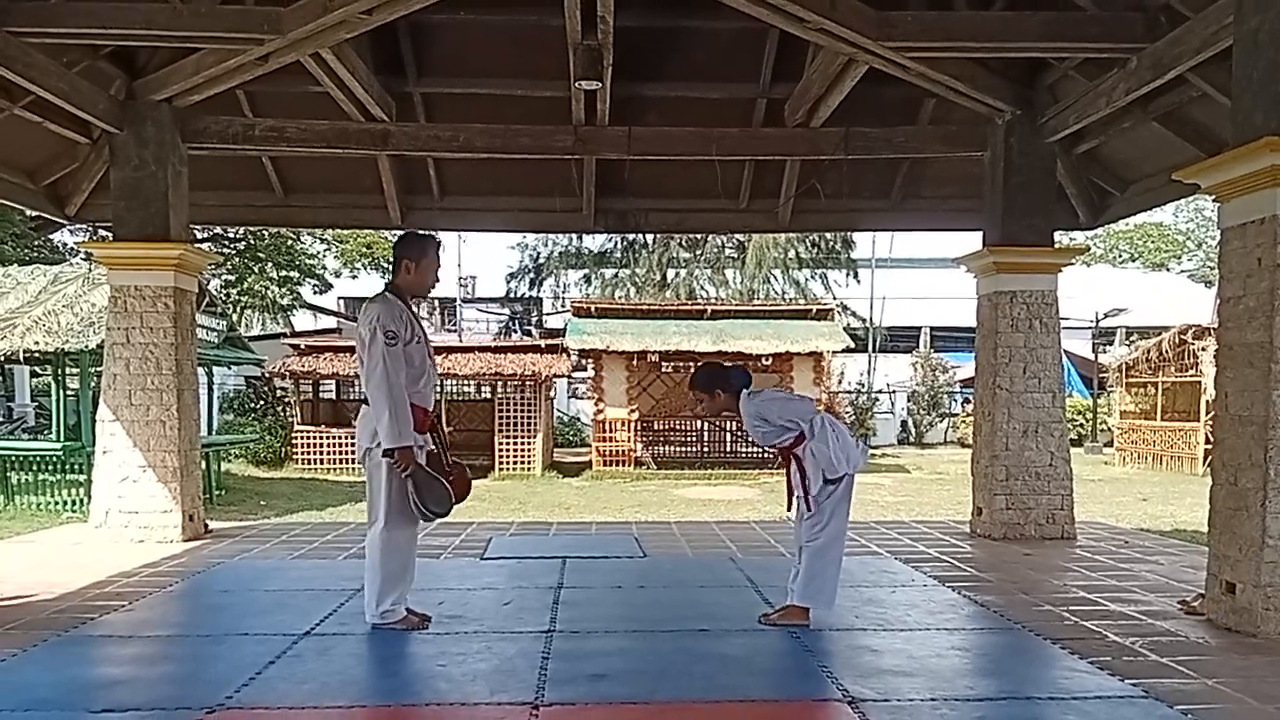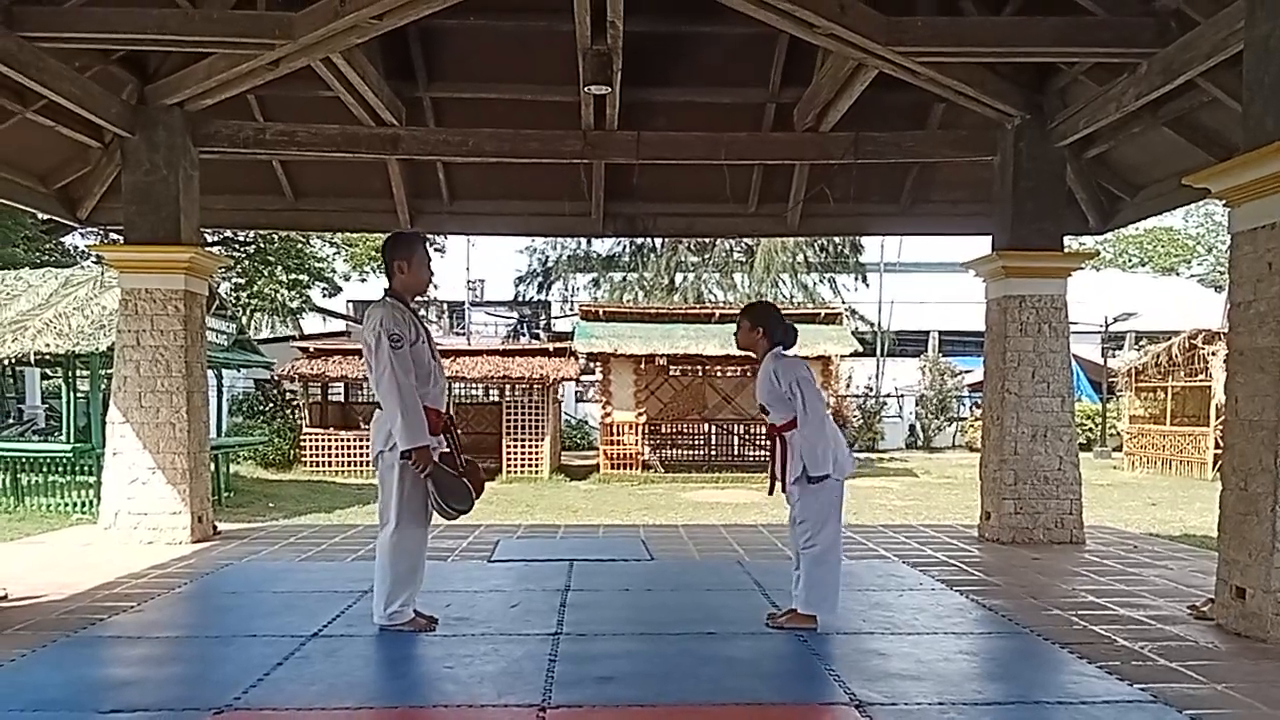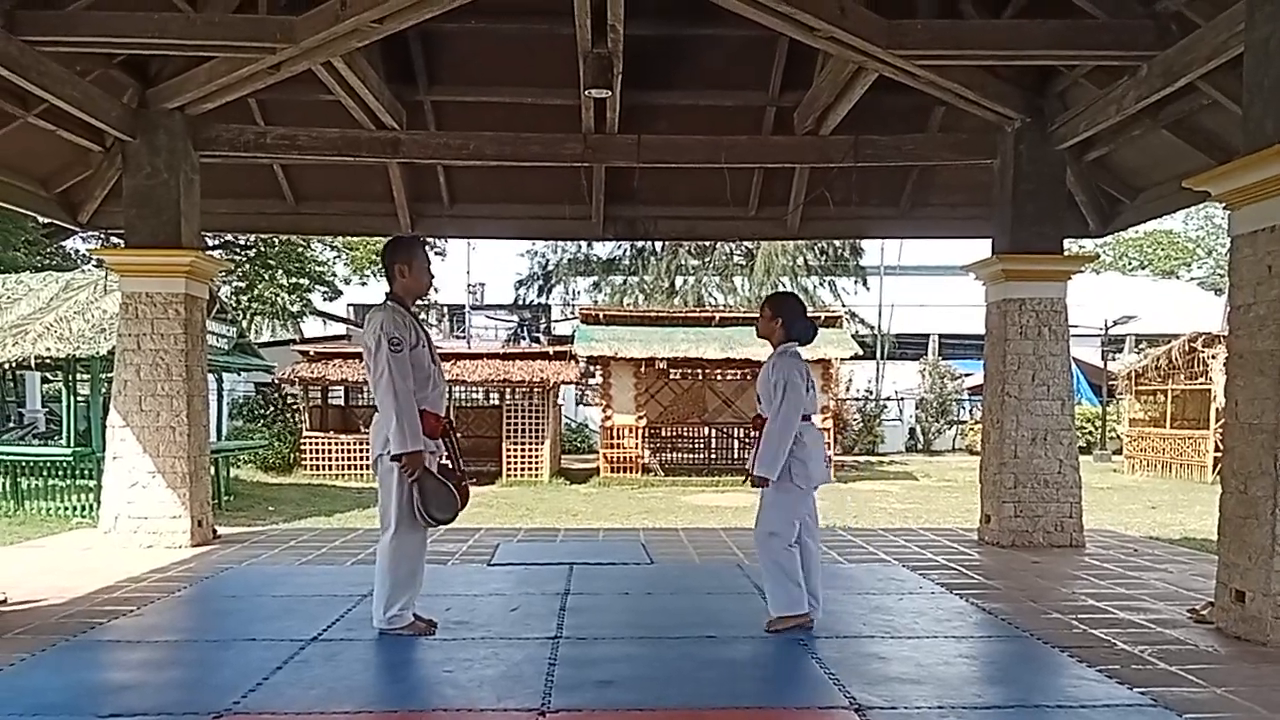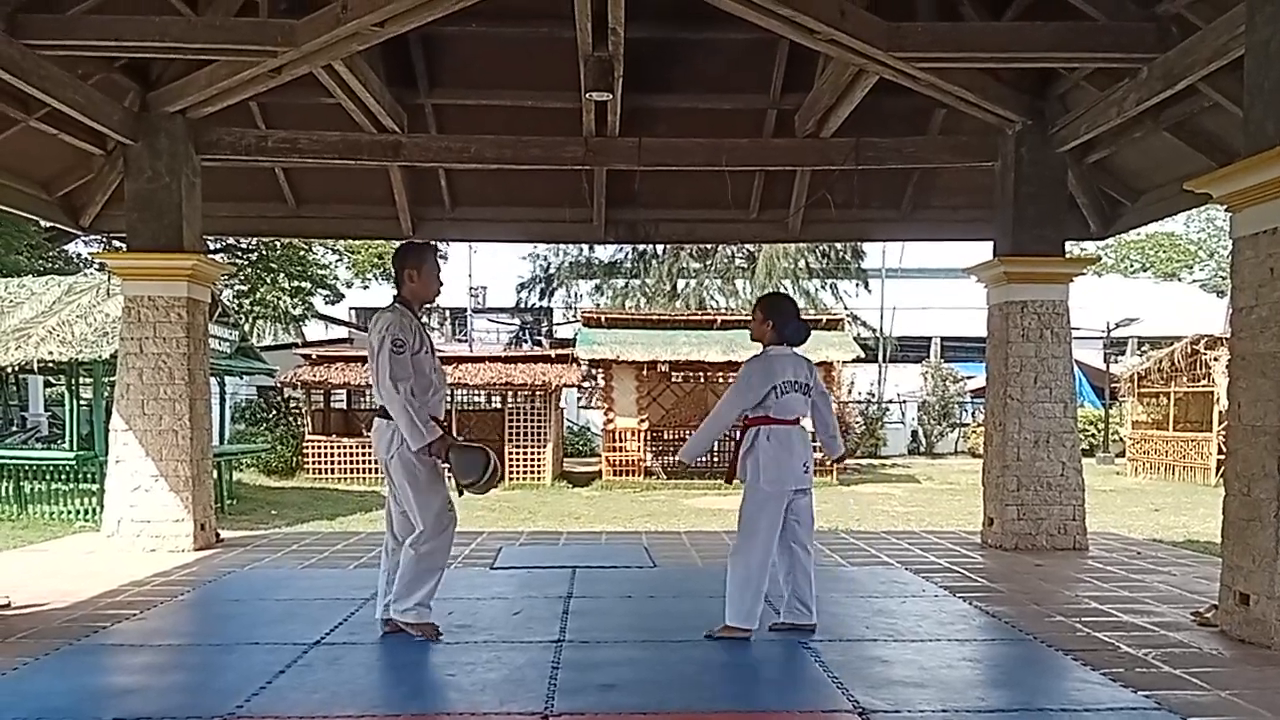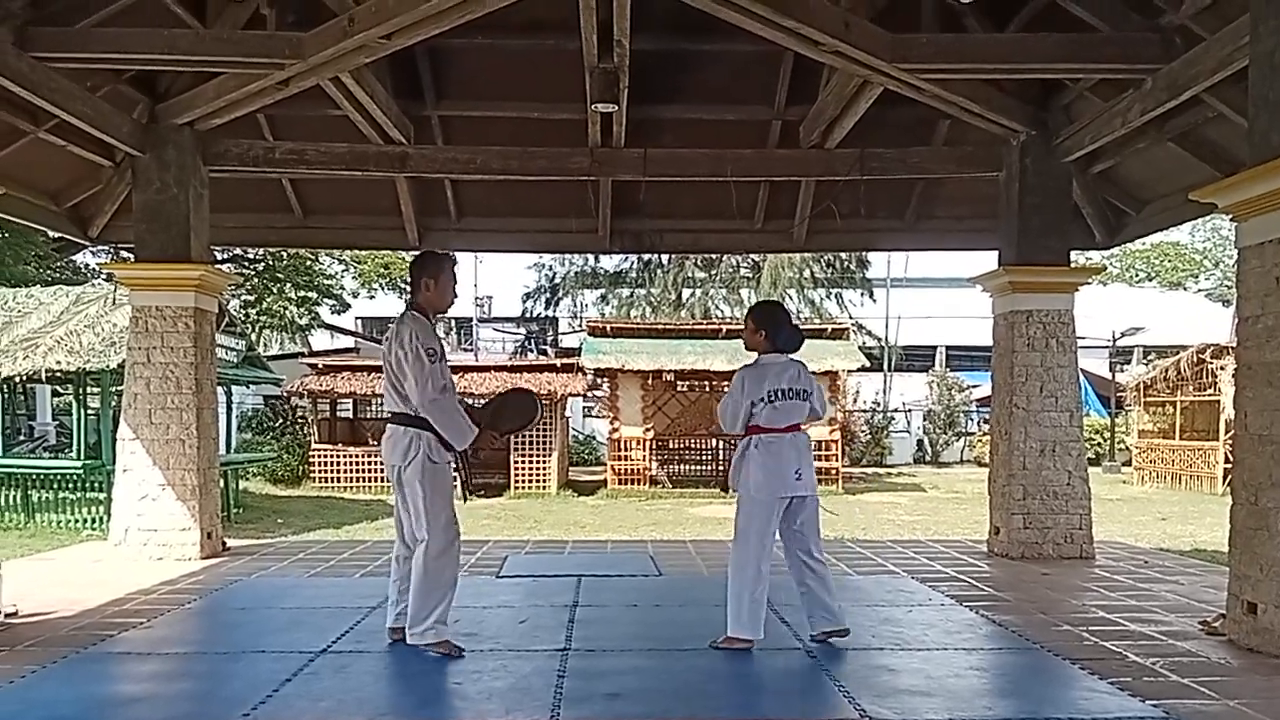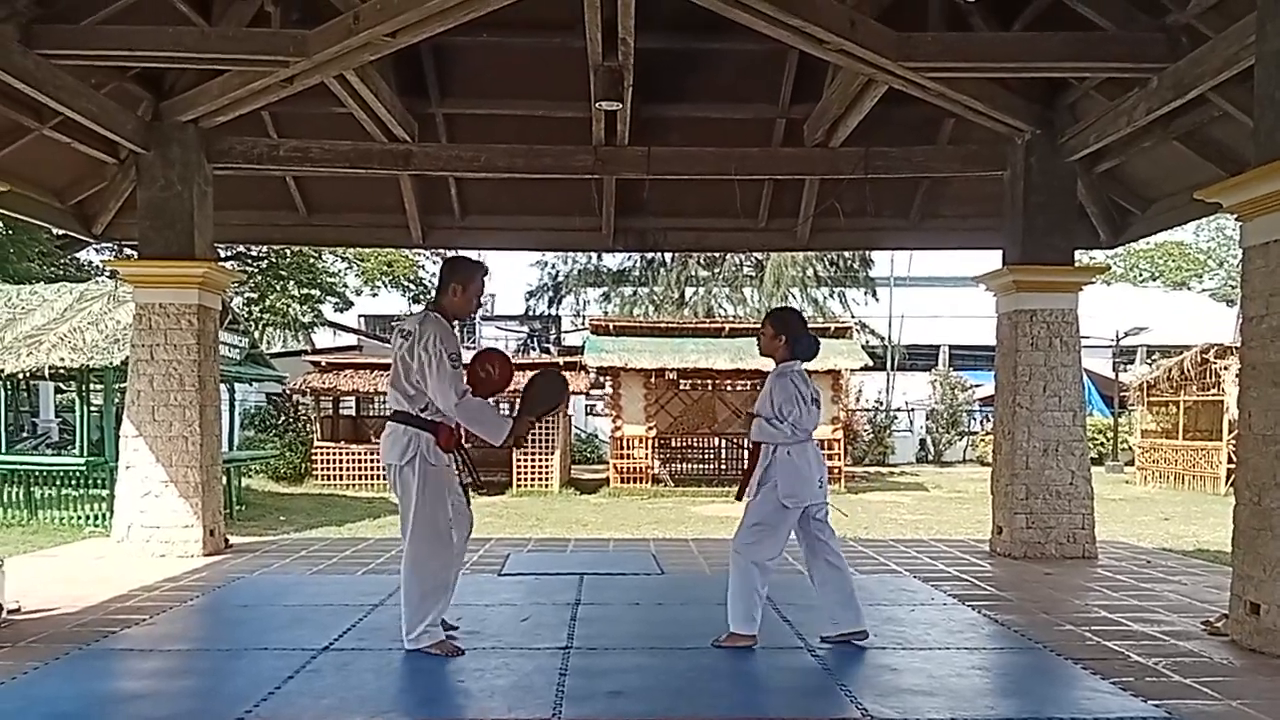
dt=0.3s
person 1, frame 1
left shoulder: (402, 312)
right shoulder: (383, 313)
right elbow: (386, 384)
left wrist: (412, 439)
right wrist: (401, 442)
left hip: (403, 430)
right hip: (390, 432)
left knee: (403, 520)
right knee: (391, 521)
left ankle: (392, 604)
right ankle: (384, 611)
person 1, frame 2
left shoulder: (404, 316)
right shoulder: (386, 318)
right elbow: (397, 387)
right wrist: (416, 442)
left hip: (416, 433)
right hip: (404, 436)
left knee: (413, 523)
right knee: (401, 523)
left ankle: (400, 606)
right ankle: (392, 612)
person 1, frame 3
left shoulder: (406, 320)
right shoulder: (387, 321)
right elbow: (393, 391)
right wrist: (409, 447)
left hip: (415, 436)
right hip: (402, 438)
left knee: (410, 527)
right knee: (404, 528)
left ankle: (398, 609)
right ankle: (392, 615)
person 1, frame 4
left shoulder: (409, 323)
right shoulder: (393, 323)
right elbow: (395, 389)
left wrist: (433, 436)
right wrist: (430, 438)
left hip: (413, 437)
right hip: (406, 438)
left knee: (405, 528)
right knee: (436, 521)
left ankle: (394, 611)
right ankle: (409, 607)
person 1, frame 5
left shoulder: (412, 327)
right shoulder: (417, 331)
right elbow: (431, 397)
left wrist: (470, 419)
right wrist: (473, 434)
left hip: (415, 443)
right hip: (419, 445)
left knee: (413, 538)
right knee: (438, 539)
left ankle: (401, 621)
right ankle: (425, 630)
person 1, frame 6
left shoulder: (414, 325)
right shoulder: (437, 333)
right elbow: (454, 401)
left wrist: (487, 408)
right wrist: (507, 428)
left hip: (420, 441)
right hip: (419, 444)
left knee: (456, 524)
right knee: (429, 540)
left ankle: (424, 613)
right ankle: (420, 632)
person 2, frame 1
left shoulder: (754, 408)
right shoulder: (751, 404)
left elbow: (808, 414)
right elbow: (804, 406)
left hip: (827, 460)
right hip: (817, 460)
left knee: (819, 534)
right knee: (808, 532)
left ankle: (800, 610)
right ankle: (798, 602)
person 2, frame 2
left shoulder: (780, 366)
right shoulder: (773, 365)
left elbow: (812, 411)
left wrist: (812, 465)
left hip: (813, 459)
right hip: (803, 458)
left knee: (814, 535)
right knee: (804, 533)
left ankle: (809, 612)
right ankle: (803, 604)
person 2, frame 3
left shoulder: (784, 363)
right shoulder: (790, 359)
left elbow: (783, 419)
left wrist: (763, 466)
left hip: (789, 458)
right hip: (800, 457)
left knee: (772, 536)
right knee: (796, 537)
left ankle: (793, 609)
right ankle: (802, 607)
person 2, frame 4
left shoulder: (759, 366)
right shoulder: (804, 366)
left elbow: (726, 412)
right elbow: (823, 408)
left wrist: (690, 451)
right wrist: (834, 446)
left hip: (768, 459)
right hip: (797, 457)
left knee: (752, 543)
right knee: (795, 542)
left ankle: (740, 622)
right ankle: (801, 615)
person 2, frame 5
left shoulder: (748, 375)
right shoulder: (801, 372)
left elbow: (733, 423)
right elbow: (818, 411)
left wrist: (728, 402)
left hip: (764, 467)
right hip: (798, 464)
left knee: (750, 553)
right knee: (805, 550)
left ankle: (743, 632)
right ankle: (830, 621)
person 2, frame 6
left shoulder: (783, 380)
right shoulder: (799, 377)
left elbow: (796, 430)
left wrist: (758, 426)
right wrist: (762, 423)
left hip: (785, 474)
right hip: (807, 472)
left knee: (749, 549)
right knee: (822, 551)
left ankle: (744, 630)
right ankle: (850, 623)
